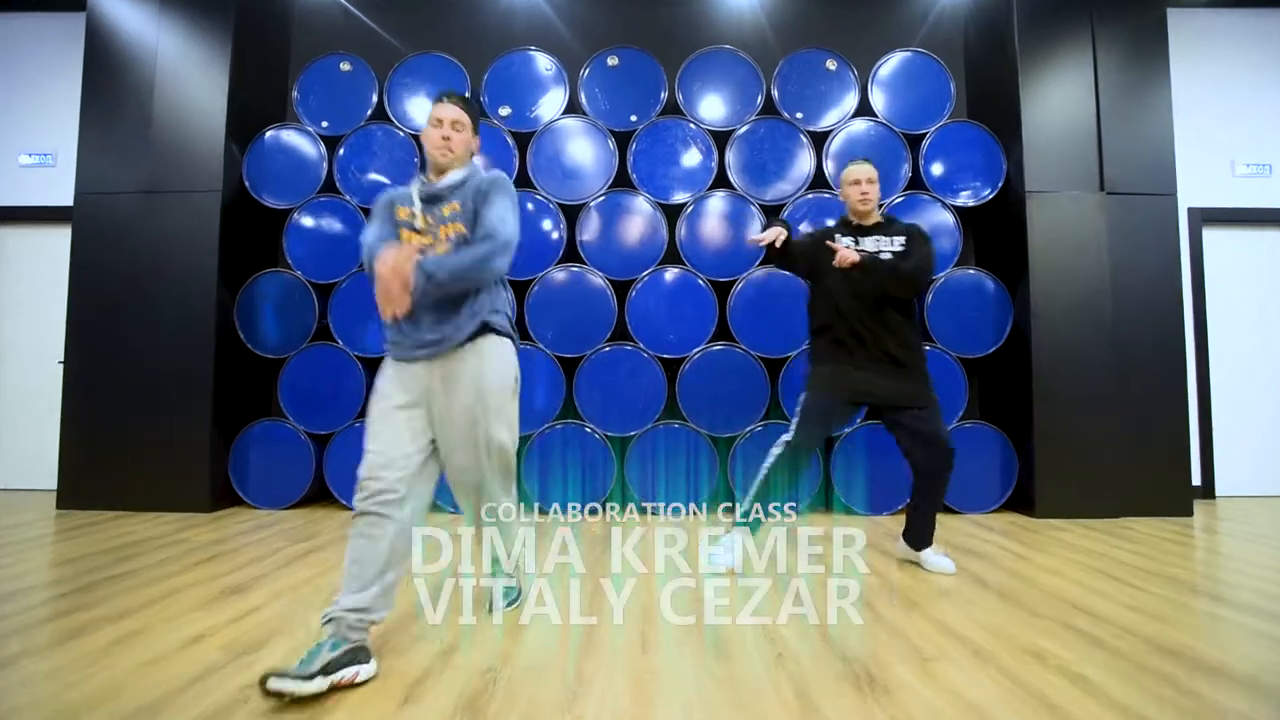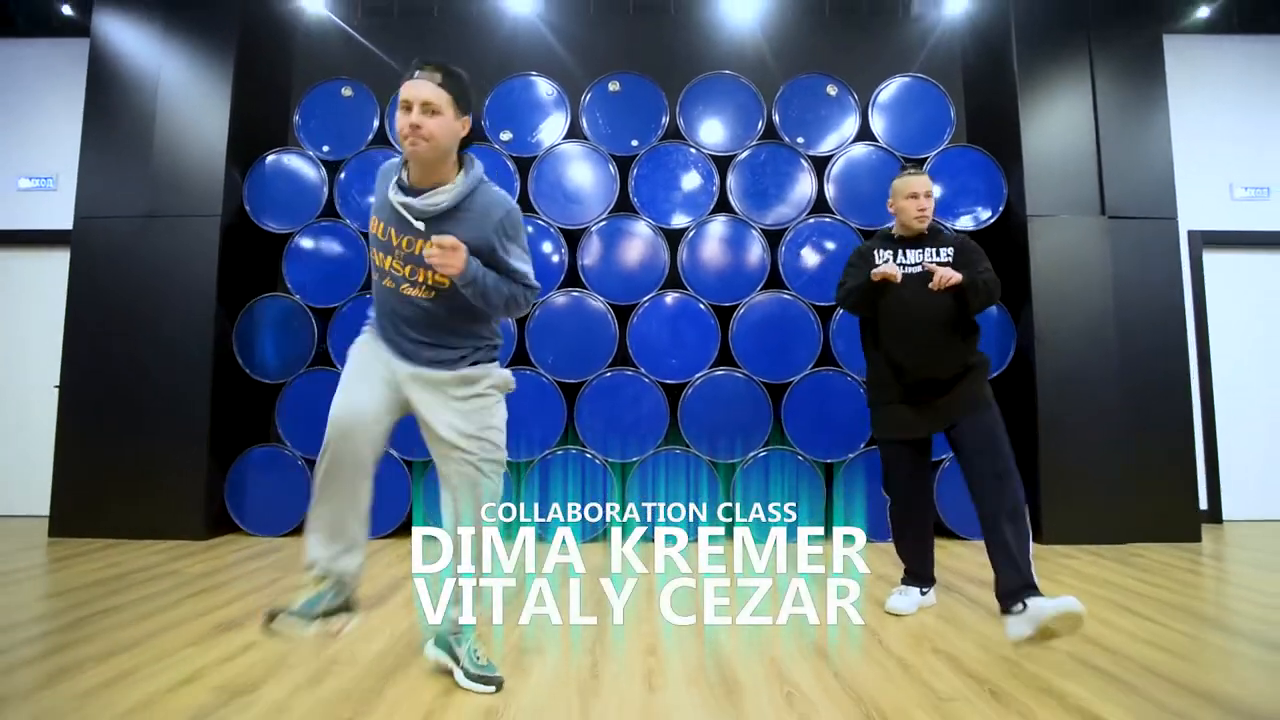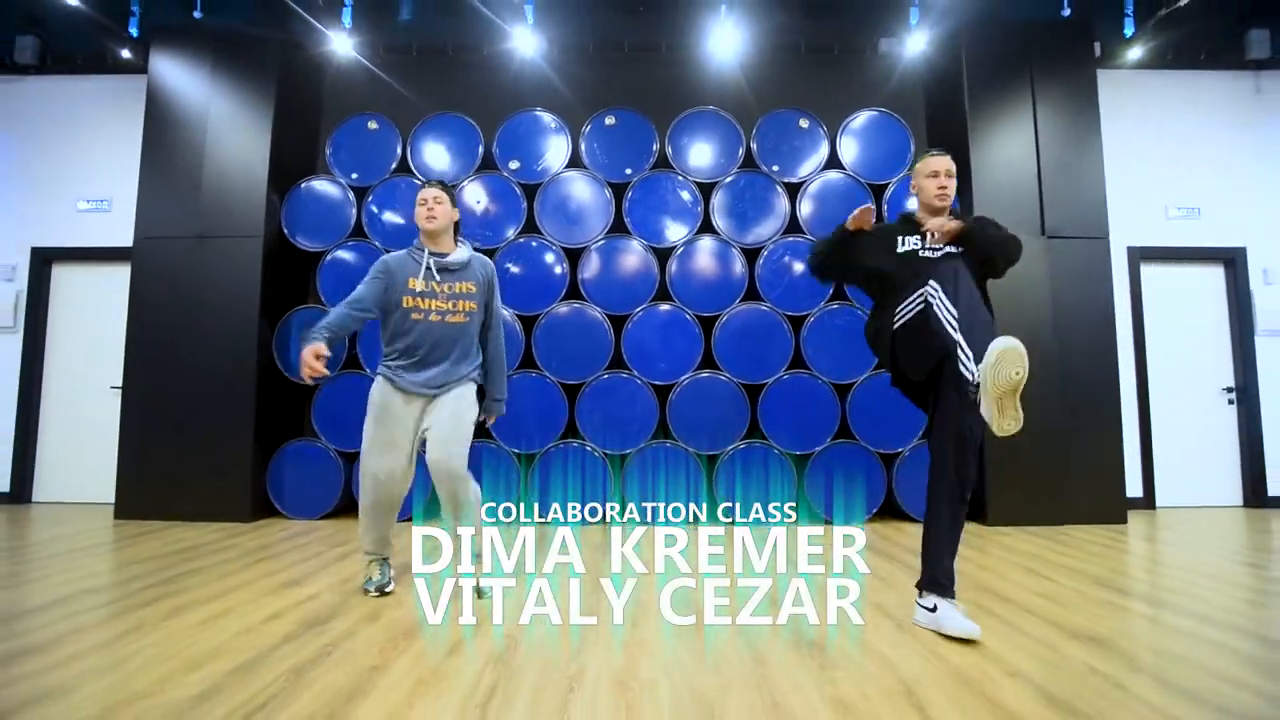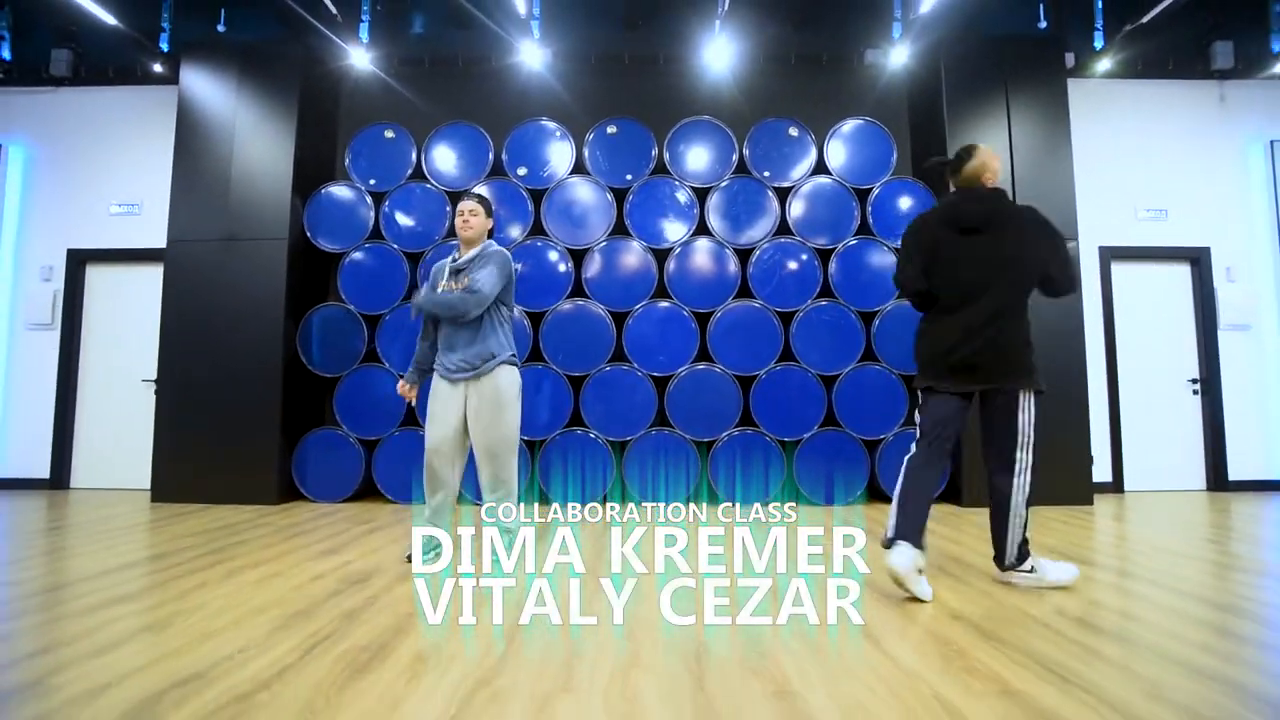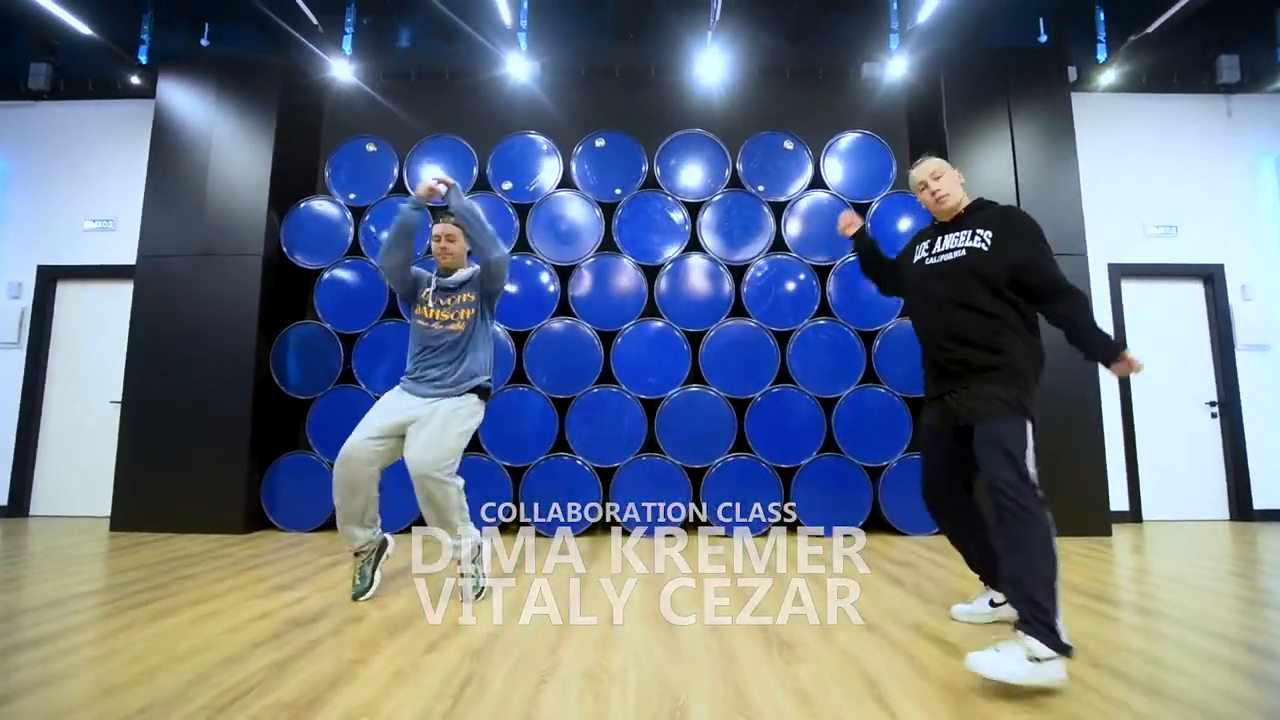
dt=1s
person 1, frame 1
left shoulder: (489, 186)
right shoulder: (395, 207)
left elbow: (496, 252)
right elbow: (373, 253)
left wrist: (418, 276)
right wrist: (388, 267)
left hip: (476, 354)
right hip: (404, 363)
left knee: (481, 483)
right knee: (381, 492)
left ankle: (503, 569)
right ankle: (344, 642)
person 1, frame 2
left shoulder: (492, 209)
right shoulder: (386, 182)
left elbow: (521, 295)
left wrist: (464, 272)
left hip: (462, 372)
right hip: (385, 348)
left knee: (472, 505)
right knee: (347, 433)
left ankle: (454, 634)
right ankle: (334, 581)
person 1, frame 3
left shoulder: (481, 270)
right shoulder: (391, 266)
left elbow: (493, 337)
right elbow: (355, 307)
left wrist: (495, 396)
right wrist: (317, 339)
left hip: (454, 391)
right hip: (394, 389)
left knee: (450, 470)
right knee: (383, 477)
left ankle: (477, 553)
right ankle: (378, 559)
person 1, frame 4
left shoulder: (498, 258)
right shoulder: (440, 270)
left elbow: (472, 302)
left wrist: (421, 302)
right wrist: (414, 373)
left hip: (495, 374)
right hip: (447, 376)
left knee: (497, 458)
right knee: (440, 455)
right ankle: (435, 536)
person 1, frame 5
left shoulder: (485, 280)
right shoulder: (413, 280)
left elbow: (497, 257)
right elbow: (390, 260)
left wrist: (457, 200)
right wrist: (418, 202)
left hip: (460, 398)
right hip: (409, 393)
left knee: (427, 465)
right knee: (355, 457)
left ankle: (468, 552)
right ankle: (366, 545)
person 2, frame 1
left shoulder: (911, 238)
right shoulder: (826, 238)
left elbow: (916, 279)
right elbow: (792, 259)
left wrist: (862, 262)
right wrist: (778, 233)
left hip: (899, 366)
right hip: (837, 361)
left knee: (936, 452)
right knee: (800, 441)
left ankle: (918, 543)
right ankle: (743, 527)
person 2, frame 2
left shoulder: (957, 245)
right shoulder: (870, 252)
left elbow: (987, 291)
right elbow: (849, 301)
left wrist: (959, 280)
right wrist: (873, 282)
left hip: (961, 381)
right hip: (898, 391)
left knee: (996, 477)
right knee: (906, 490)
left ankle: (1021, 602)
right ankle: (918, 583)
person 2, frame 3
left shoulder: (976, 230)
right shoulder: (885, 237)
left elbow: (1007, 253)
right elbow: (823, 267)
left wrist: (955, 232)
right wrist: (850, 232)
left hip: (957, 364)
right hip: (907, 339)
left knee: (956, 473)
right knee: (950, 277)
left ankle: (934, 596)
right ankle: (988, 367)
person 2, frame 4
left shoulder: (927, 224)
right shoulder: (1027, 223)
left elbow: (910, 289)
right elbow: (1063, 282)
left hip: (945, 359)
right hip: (1006, 360)
left knee: (928, 451)
right knee: (1013, 458)
left ankle: (905, 544)
right ankle: (1014, 561)
person 2, frame 5
left shoulder: (1006, 224)
right shoulder: (922, 243)
left elbow: (1056, 293)
right elbow: (890, 283)
left wrist: (1104, 347)
right wrist: (861, 240)
left hip: (1002, 383)
right hip: (947, 389)
left knee: (1011, 487)
right knee: (942, 494)
left ankle: (1042, 642)
right ankle: (1008, 587)
